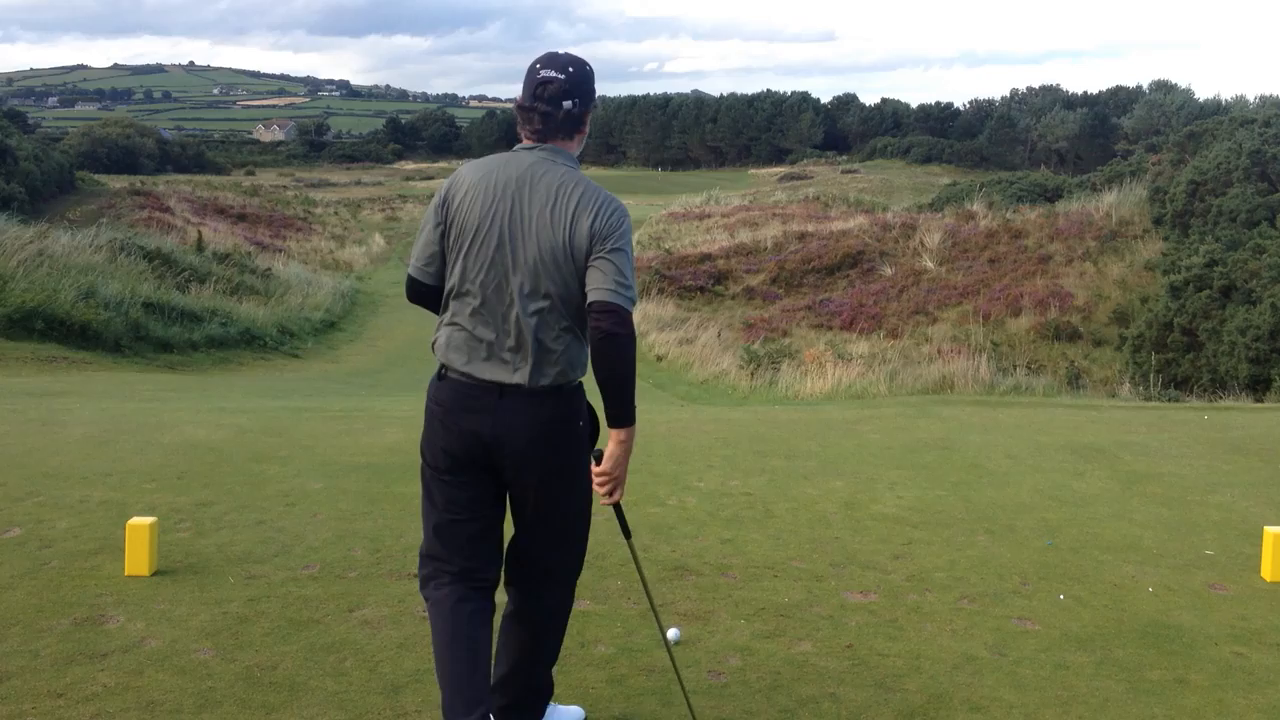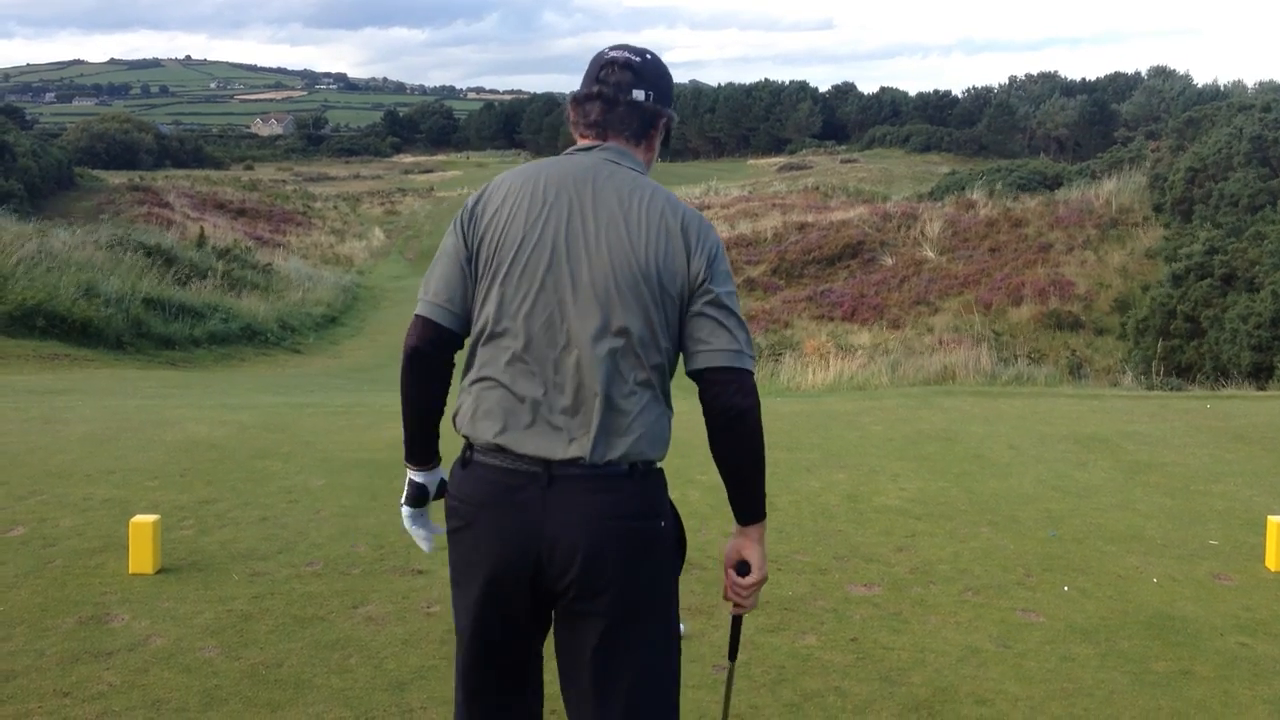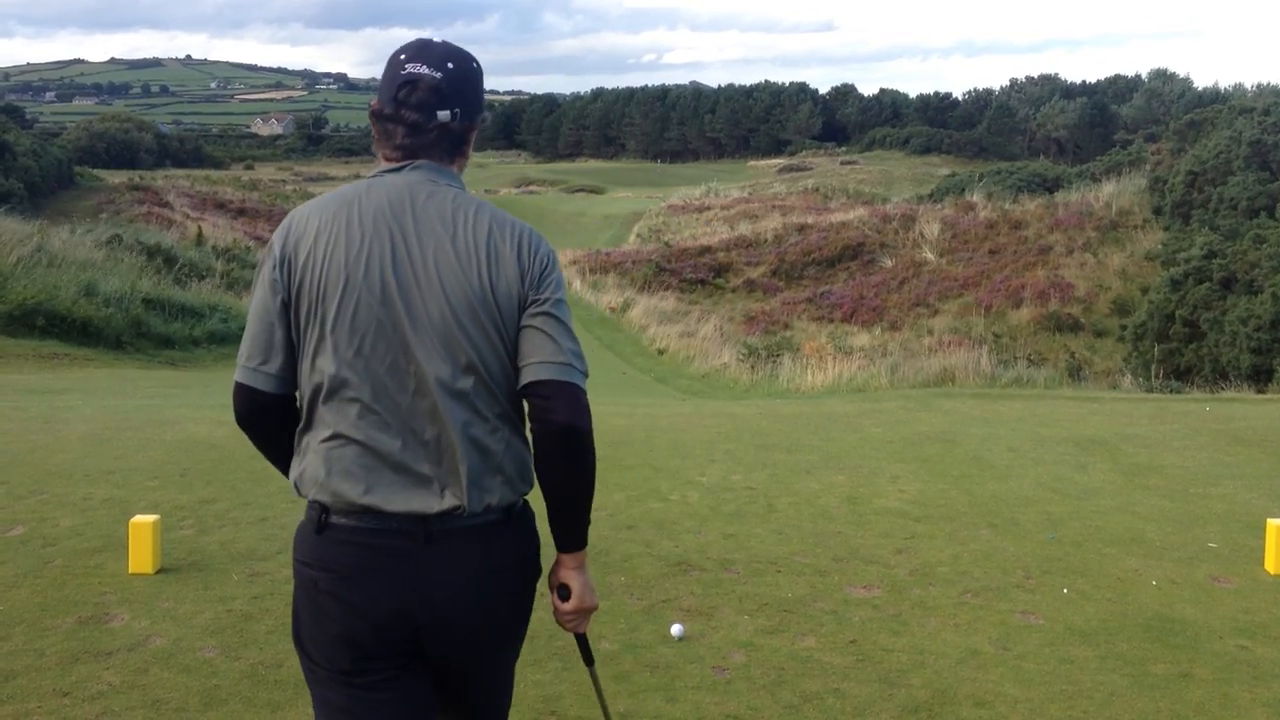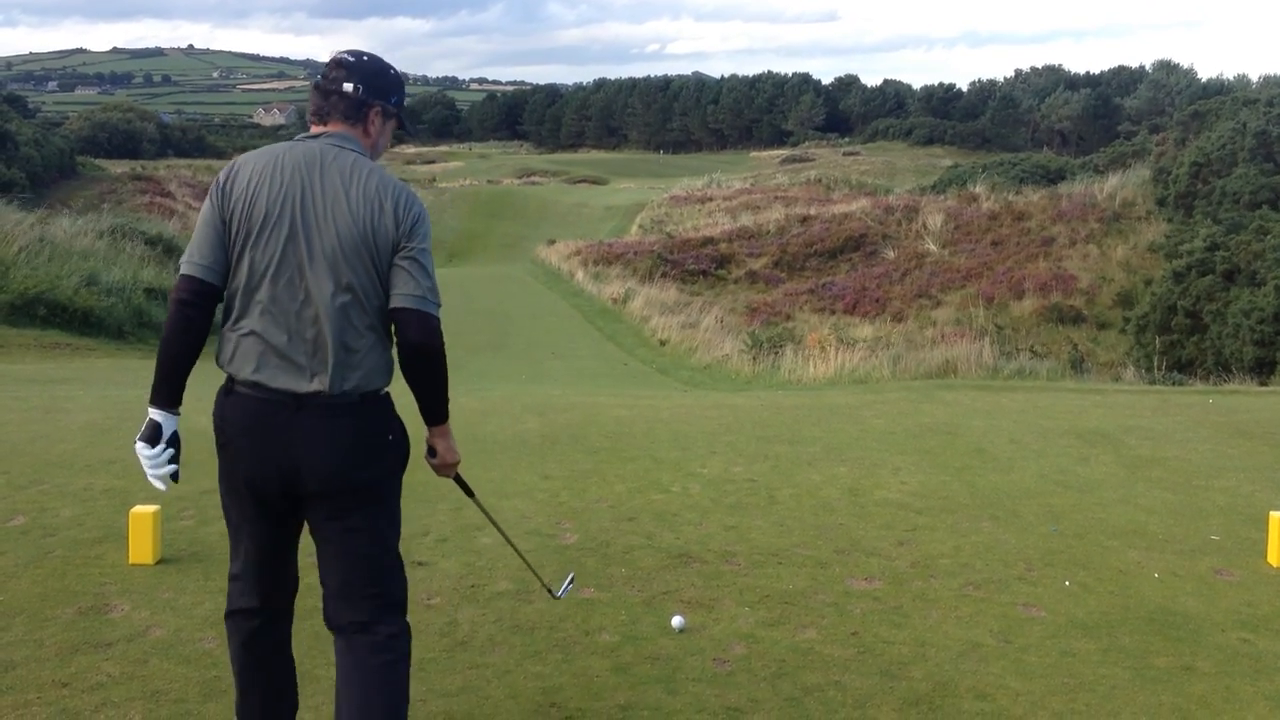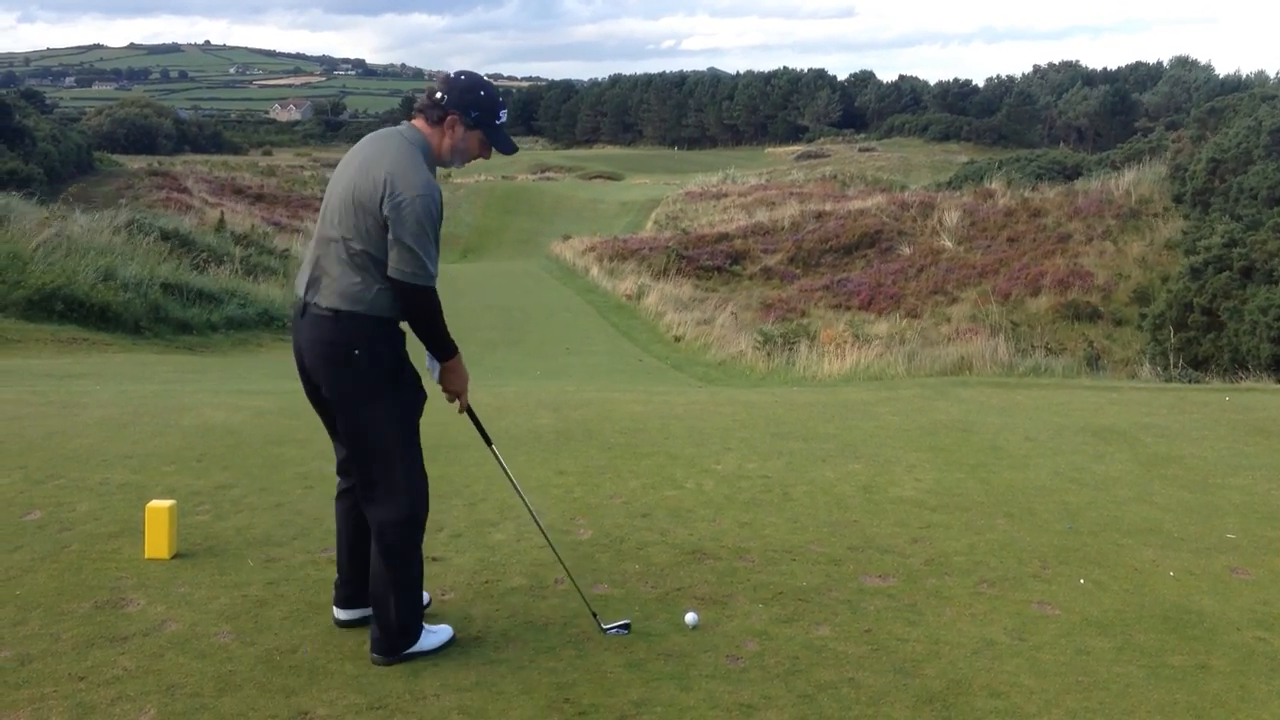
dt=1s
person 1, frame 1
left shoulder: (463, 182)
right shoulder: (599, 207)
left elbow: (419, 287)
right elbow: (611, 325)
right wrist: (621, 432)
left hip: (457, 403)
right hip: (546, 416)
left knee: (454, 571)
right knee: (543, 572)
person 1, frame 2
left shoulder: (493, 197)
right shoulder: (685, 230)
left elbow: (425, 345)
right elbow: (730, 396)
left wrist: (422, 466)
right wrist: (750, 527)
left hip: (489, 497)
right hip: (616, 511)
person 1, frame 3
left shoulder: (304, 231)
right shoulder: (517, 245)
left elbow: (256, 403)
right elbow: (561, 415)
right wrist: (572, 554)
left hip: (349, 559)
right hip: (484, 555)
person 1, frame 4
left shoulder: (241, 174)
right shoulder: (395, 200)
left elbow: (191, 298)
right elbow: (418, 330)
left wrist: (164, 410)
right wrist: (438, 426)
left hip: (251, 419)
right hip: (349, 428)
left knee: (256, 595)
right knee: (370, 622)
person 1, frame 5
left shoulder: (381, 146)
right shoulder: (413, 180)
right elbow: (412, 286)
left wrist: (439, 345)
right wrist: (449, 358)
left hip: (320, 329)
right hip: (358, 340)
left knee: (361, 470)
right knee: (397, 485)
left ankle: (356, 595)
right ankle: (397, 632)
